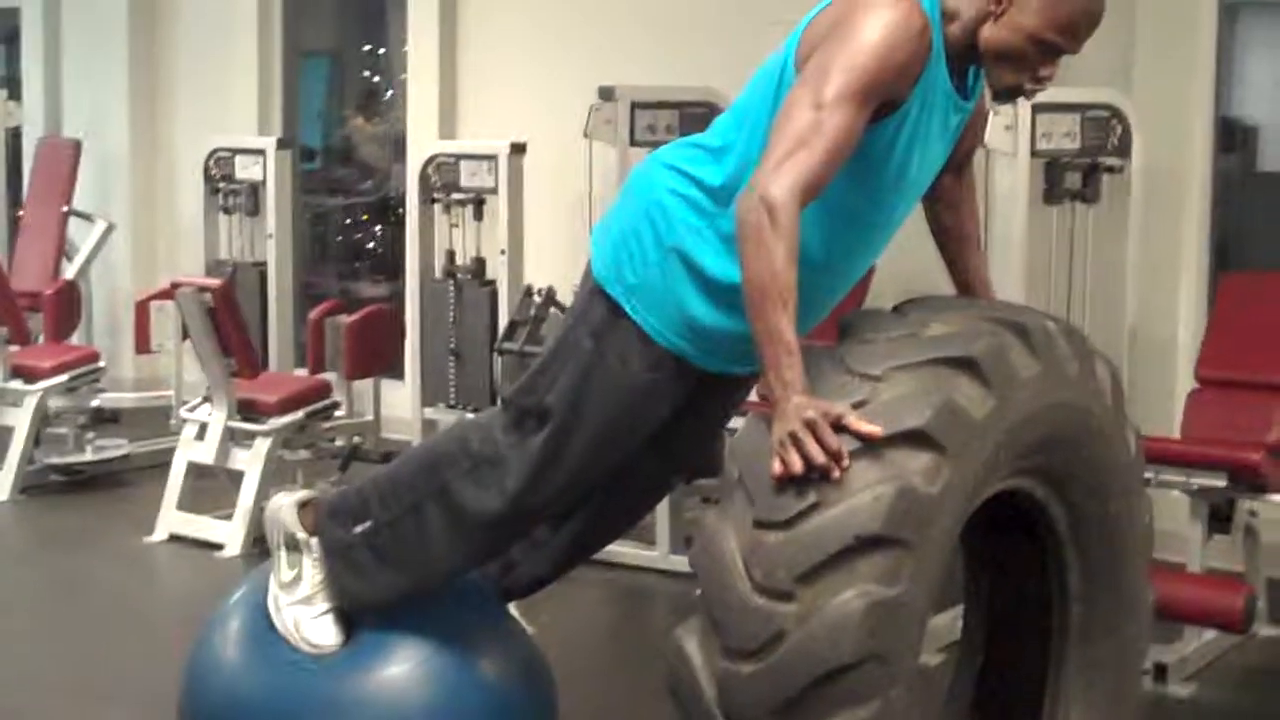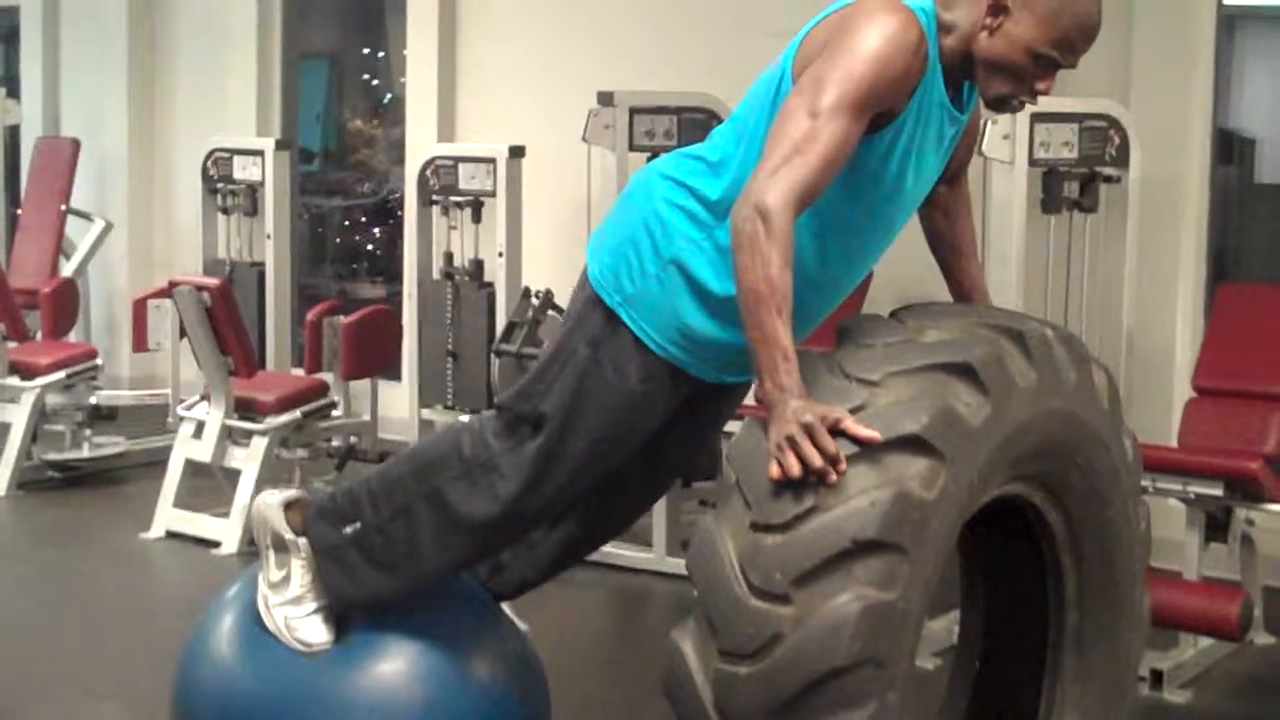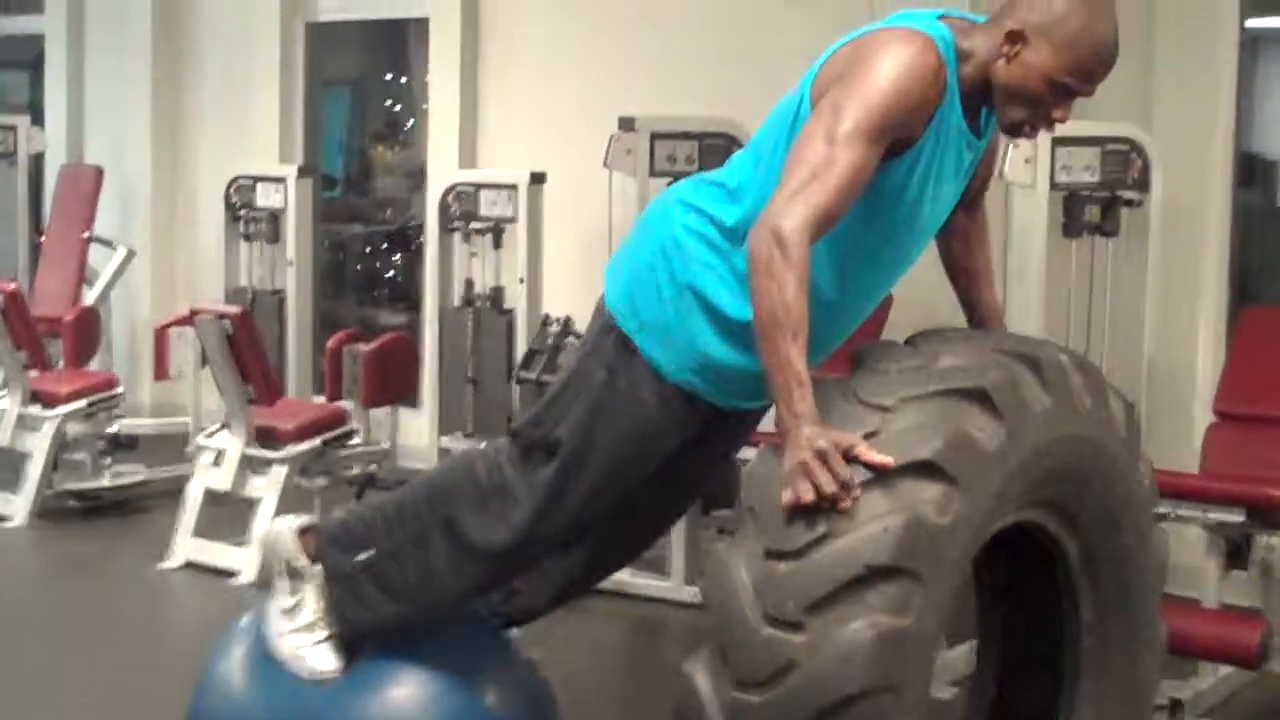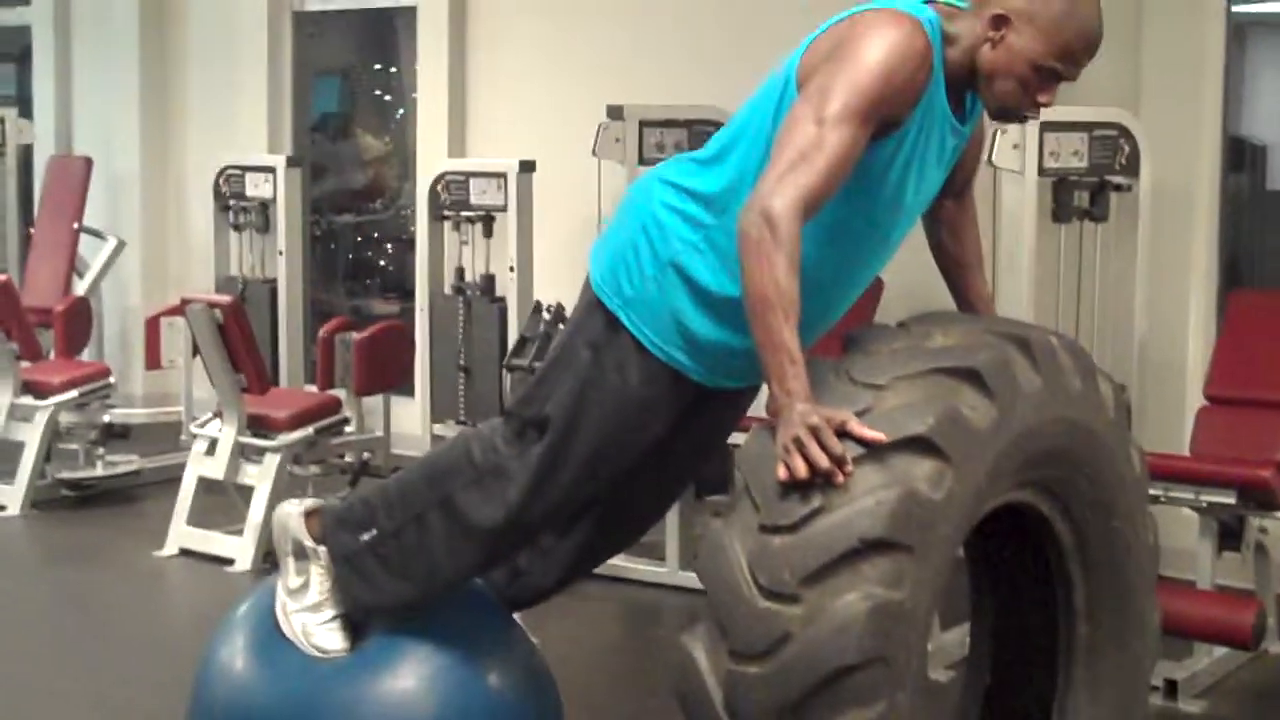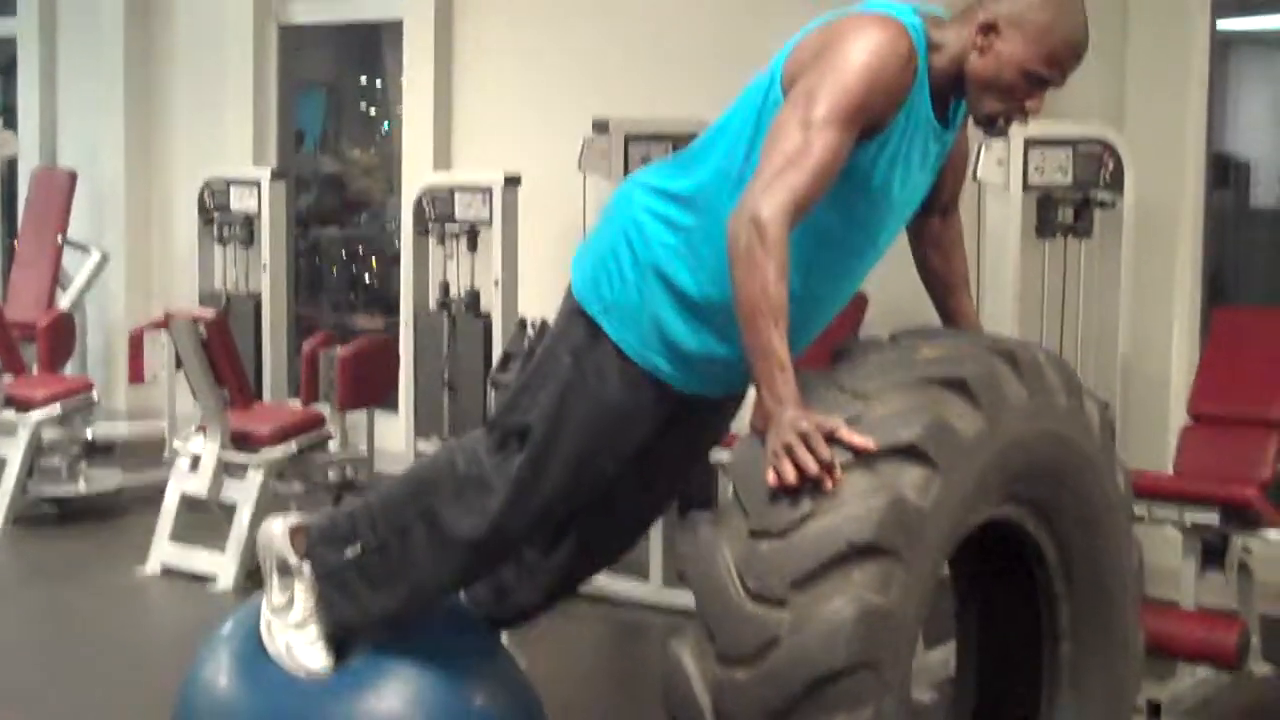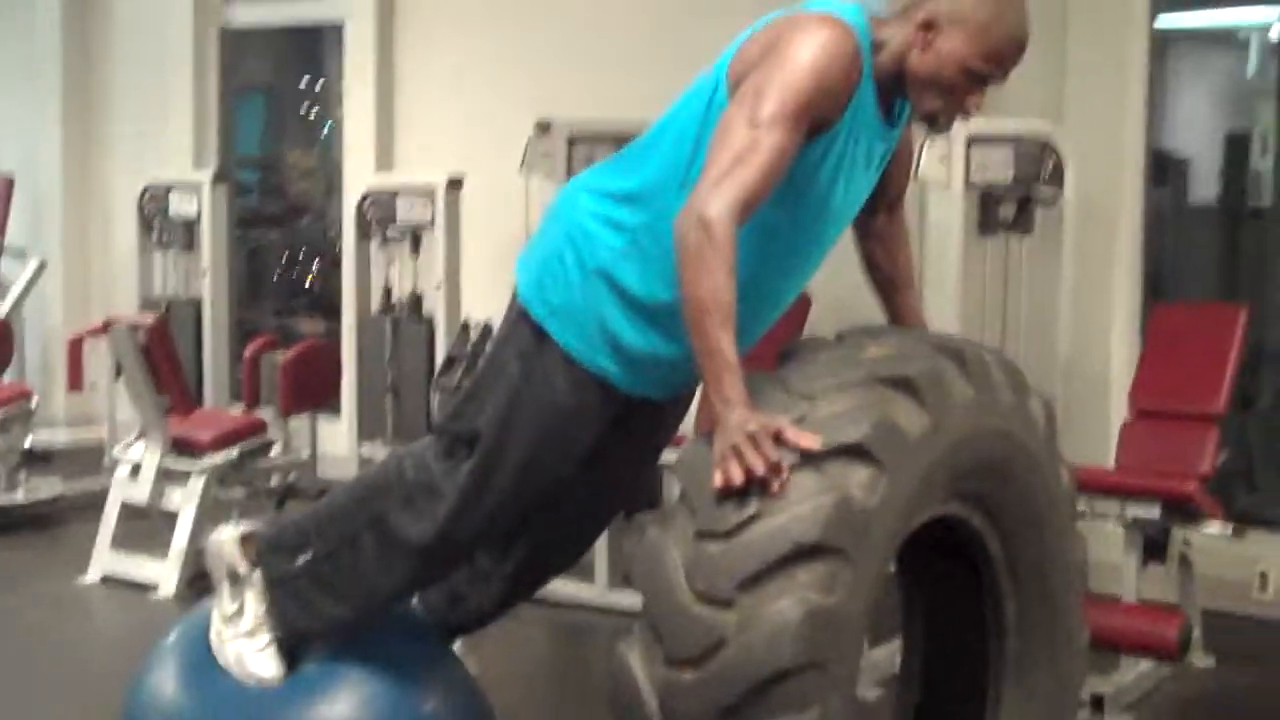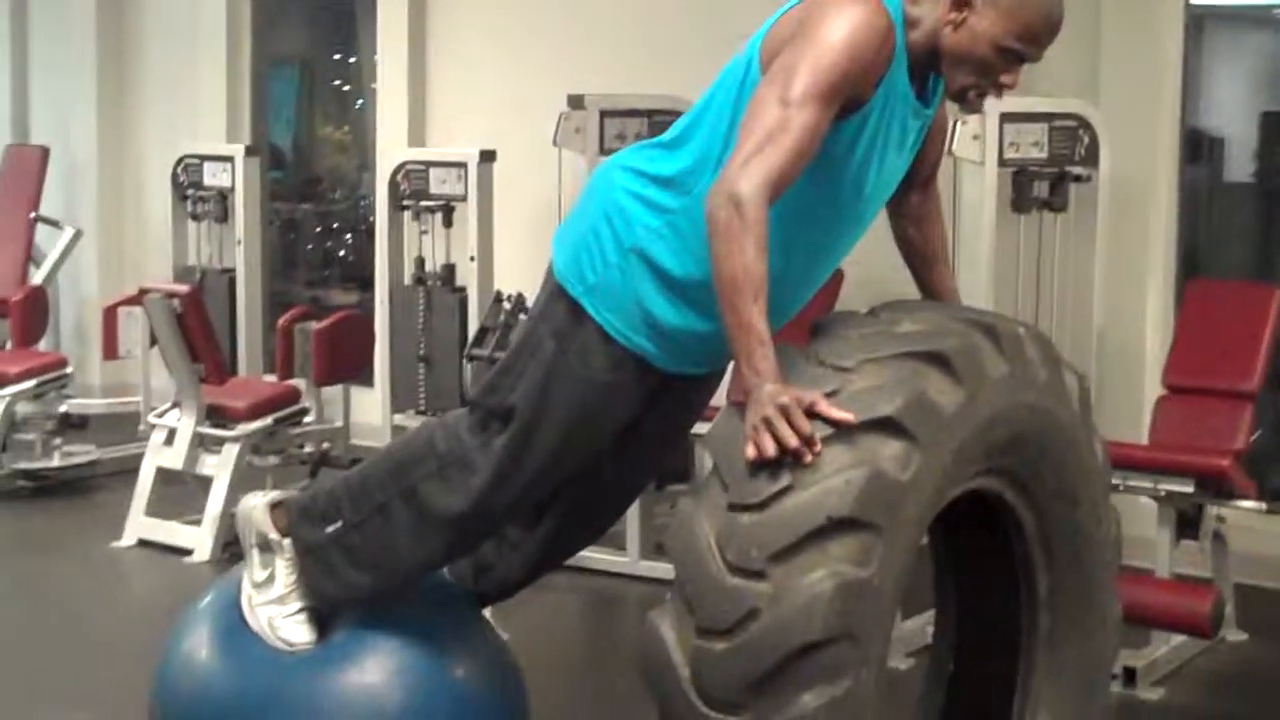
dt=0.5s
person 1, frame 1
left shoulder: (969, 80)
left elbow: (949, 180)
right elbow: (771, 198)
right wrist: (790, 393)
left hip: (734, 314)
right hip: (672, 273)
left knee: (618, 490)
right knee: (532, 456)
left ankle: (465, 582)
right ankle: (317, 537)
person 1, frame 2
left shoulder: (962, 88)
left elbow: (944, 191)
right elbow: (765, 206)
right wrist: (787, 398)
left hip: (730, 325)
right hip: (671, 279)
left knee: (610, 495)
right knee: (525, 461)
left ankle: (457, 581)
right ankle: (307, 531)
person 1, frame 3
left shoulder: (981, 112)
left elbow: (962, 218)
right elbow: (783, 232)
right wrist: (801, 423)
left hip: (744, 347)
right hip: (687, 306)
left knee: (619, 522)
right knee: (541, 488)
left ankle: (465, 608)
right ankle: (322, 558)
person 1, frame 4
left shoulder: (964, 94)
left elbow: (949, 203)
right elbow: (770, 213)
right wrist: (792, 401)
left hip: (734, 329)
right hip: (671, 283)
left knee: (621, 505)
right knee: (535, 466)
left ankle: (474, 591)
right ankle: (327, 538)
person 1, frame 5
left shoulder: (952, 111)
left elbow: (935, 222)
right elbow: (760, 217)
right wrist: (783, 408)
left hip: (718, 343)
right hip: (652, 295)
left knee: (607, 519)
right knee: (516, 480)
left ankle: (460, 612)
right ankle: (311, 557)
person 1, frame 6
left shoulder: (894, 102)
left elbow: (880, 218)
right elbow: (707, 219)
right wrist: (732, 410)
left hip: (665, 343)
right hip: (601, 298)
left knee: (559, 525)
right knee: (467, 483)
left ankle: (420, 618)
right ankle: (263, 563)
person 1, frame 7
left shoulder: (932, 81)
left elbow: (914, 195)
right elbow: (738, 195)
right wrist: (764, 383)
left hip: (700, 317)
right hip: (634, 272)
left knee: (591, 494)
right knee: (498, 455)
left ankle: (447, 583)
right ankle: (291, 531)
